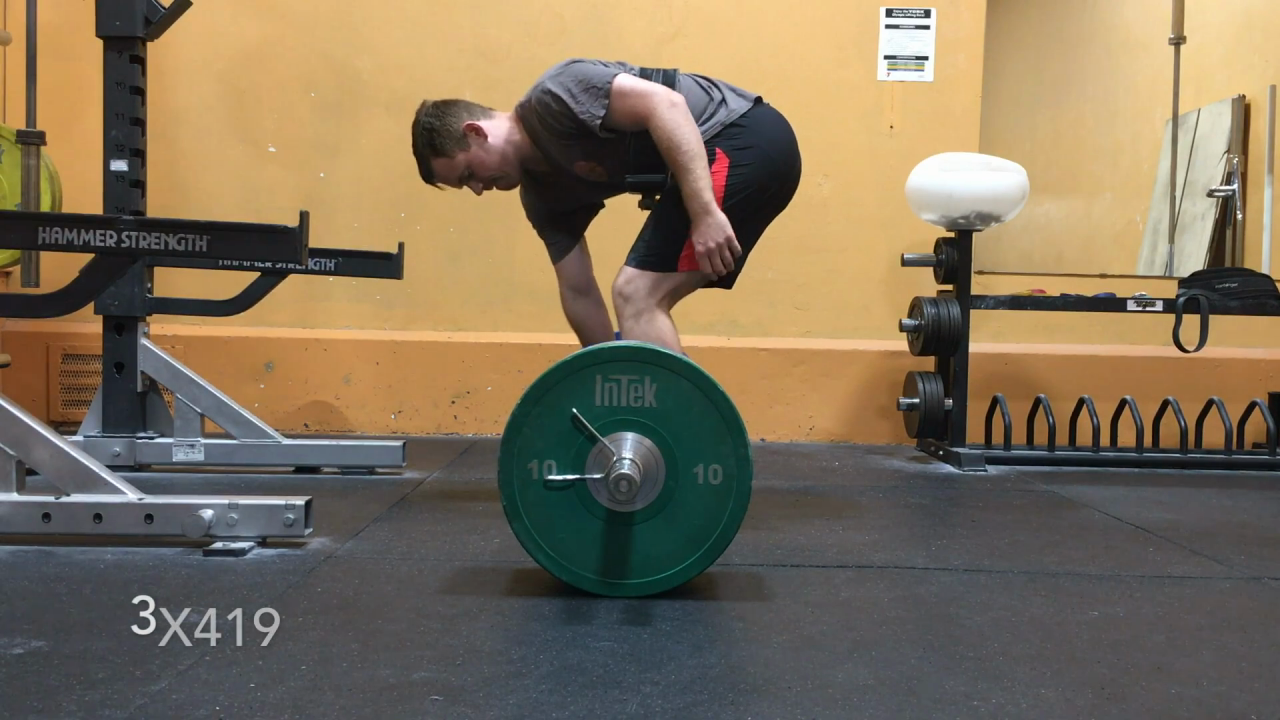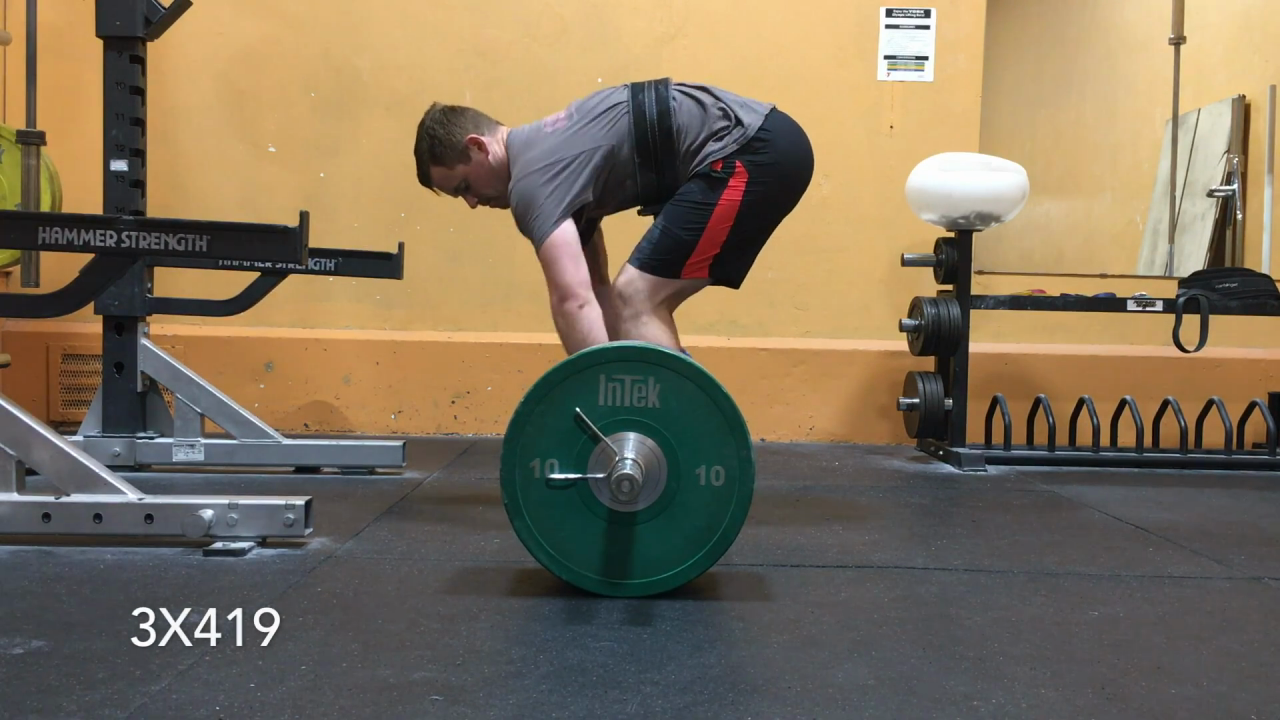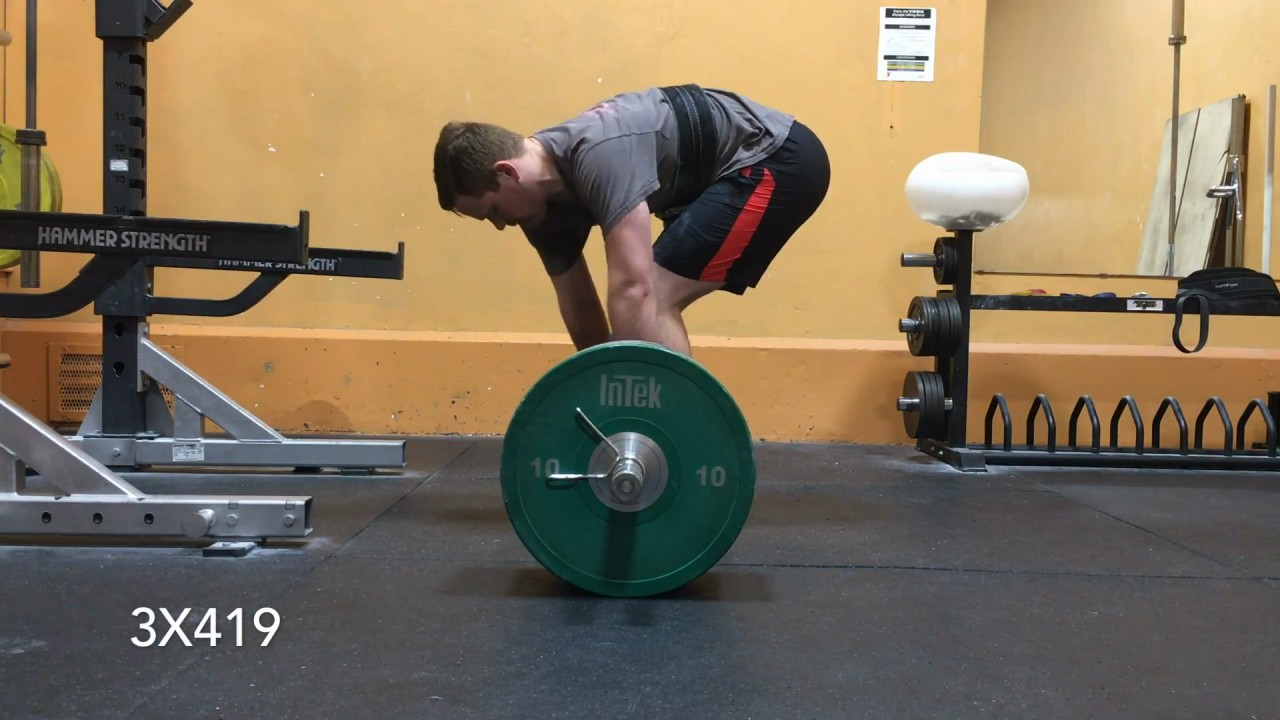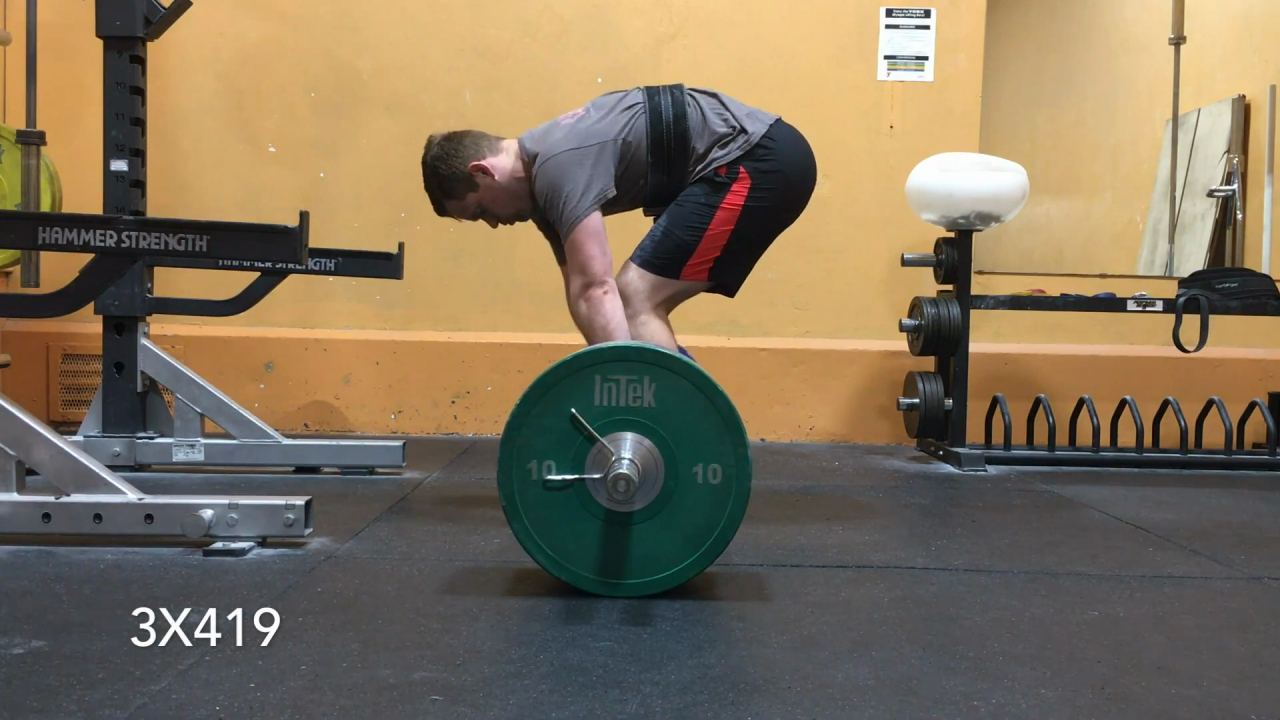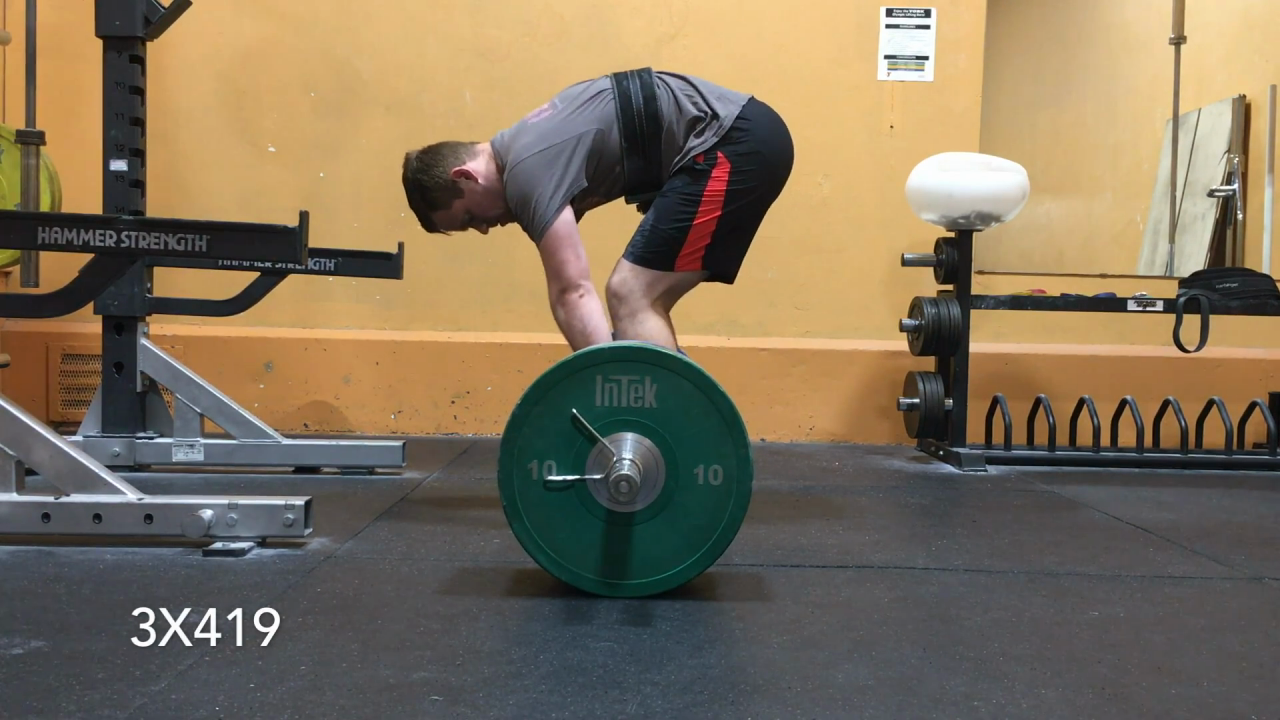
dt=1s
person 1, frame 1
left shoulder: (552, 98)
right shoulder: (543, 188)
left elbow: (665, 103)
right elbow: (578, 291)
left wrist: (705, 214)
left hip: (746, 139)
right hip: (751, 147)
left knee: (637, 294)
right knee: (643, 299)
person 1, frame 2
left shoulder: (534, 177)
right shoulder: (555, 164)
left elbow: (573, 301)
right elbow: (594, 293)
left hip: (755, 153)
right hip: (763, 148)
left knee: (637, 298)
right knee: (644, 301)
person 1, frame 3
left shoulder: (597, 156)
right shoulder: (545, 202)
left elbow: (633, 288)
right elbow: (579, 303)
left hip: (778, 159)
right hip: (763, 163)
left knee: (655, 303)
right knee: (656, 306)
person 1, frame 4
left shoulder: (556, 167)
right shoulder: (549, 169)
left elbow: (594, 289)
right elbow: (585, 288)
left hip: (758, 160)
right hip: (765, 158)
left knee: (635, 301)
right knee: (641, 303)
person 1, frame 5
left shoulder: (527, 171)
right shoulder: (527, 157)
left elbow: (571, 292)
right elbow: (573, 291)
left hip: (735, 142)
right hip: (746, 138)
left knee: (631, 295)
right knee: (641, 299)
